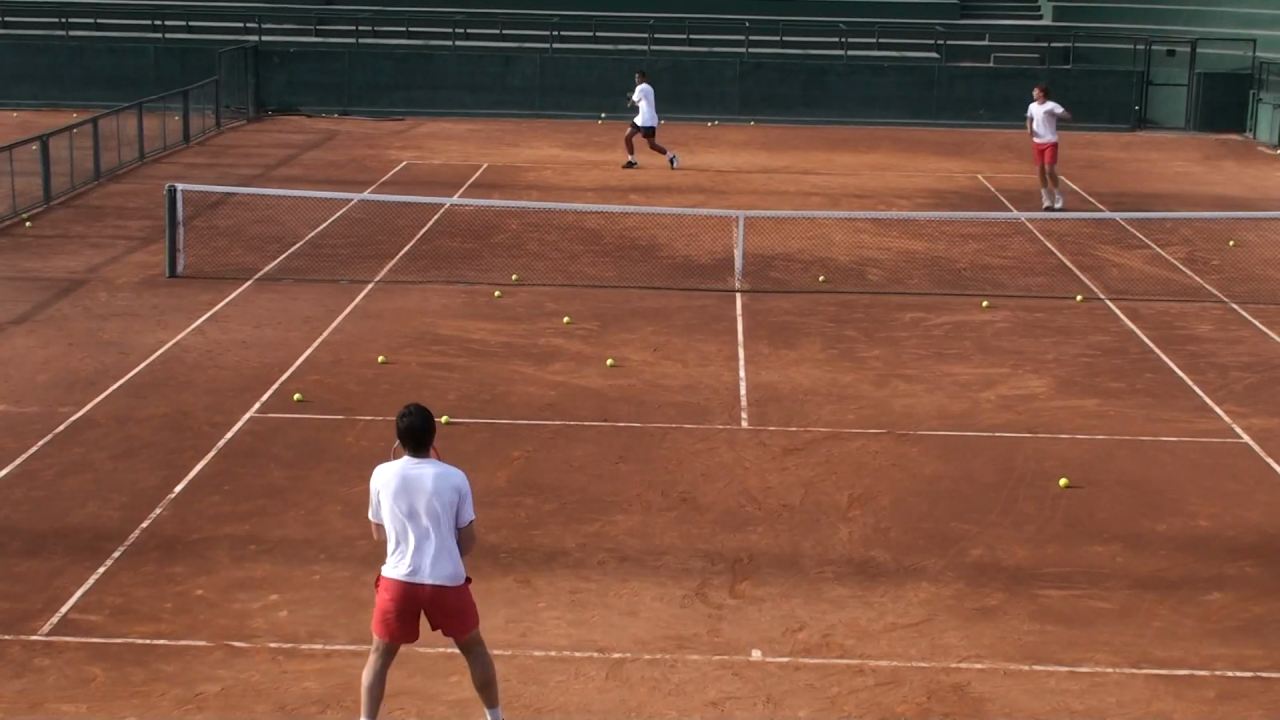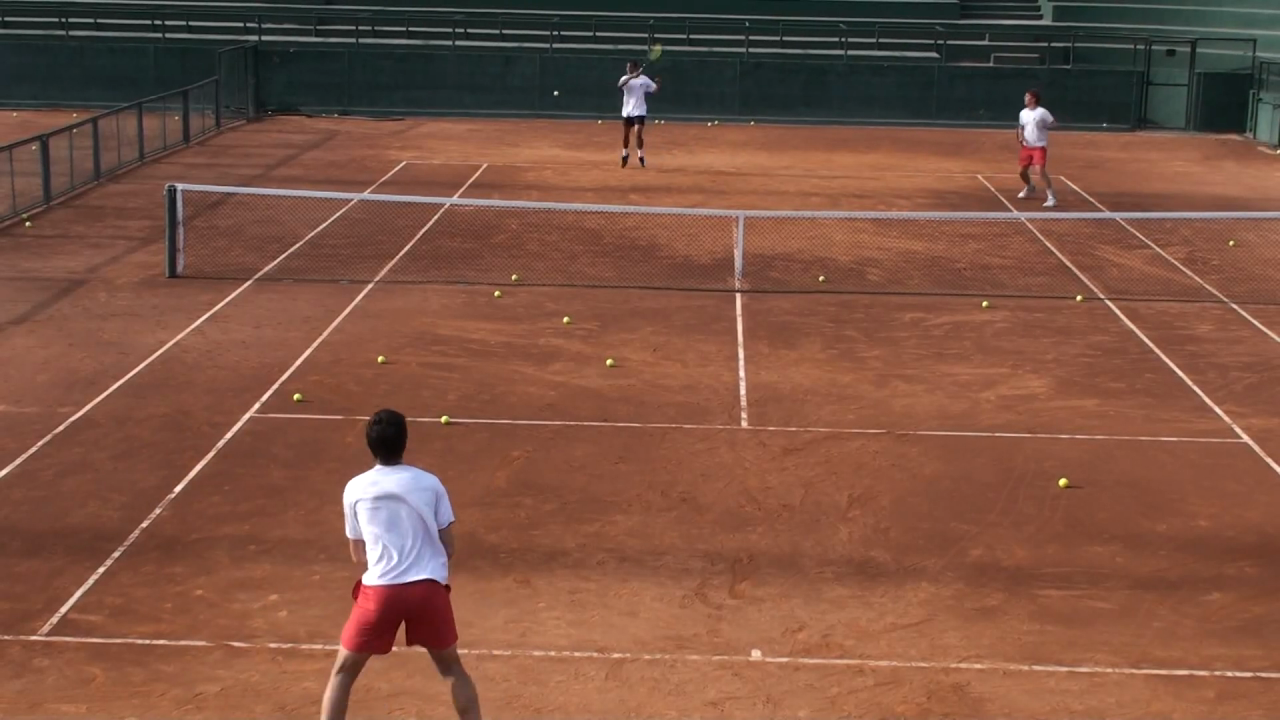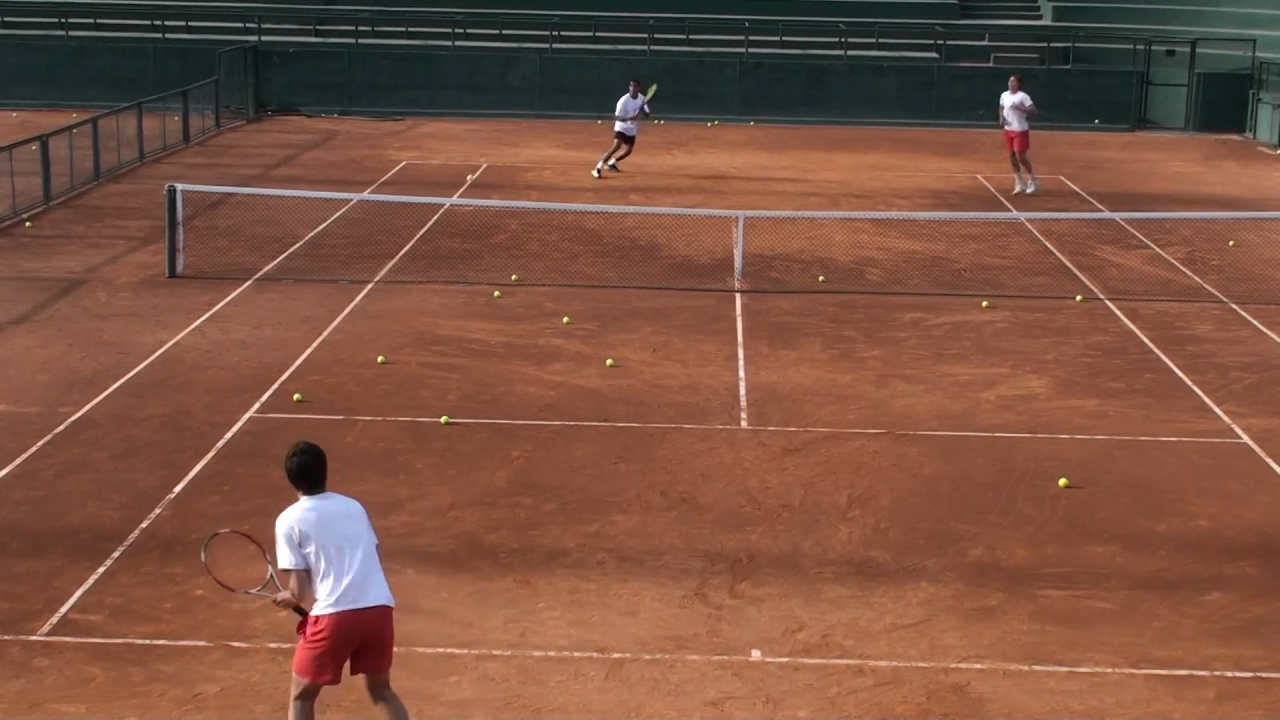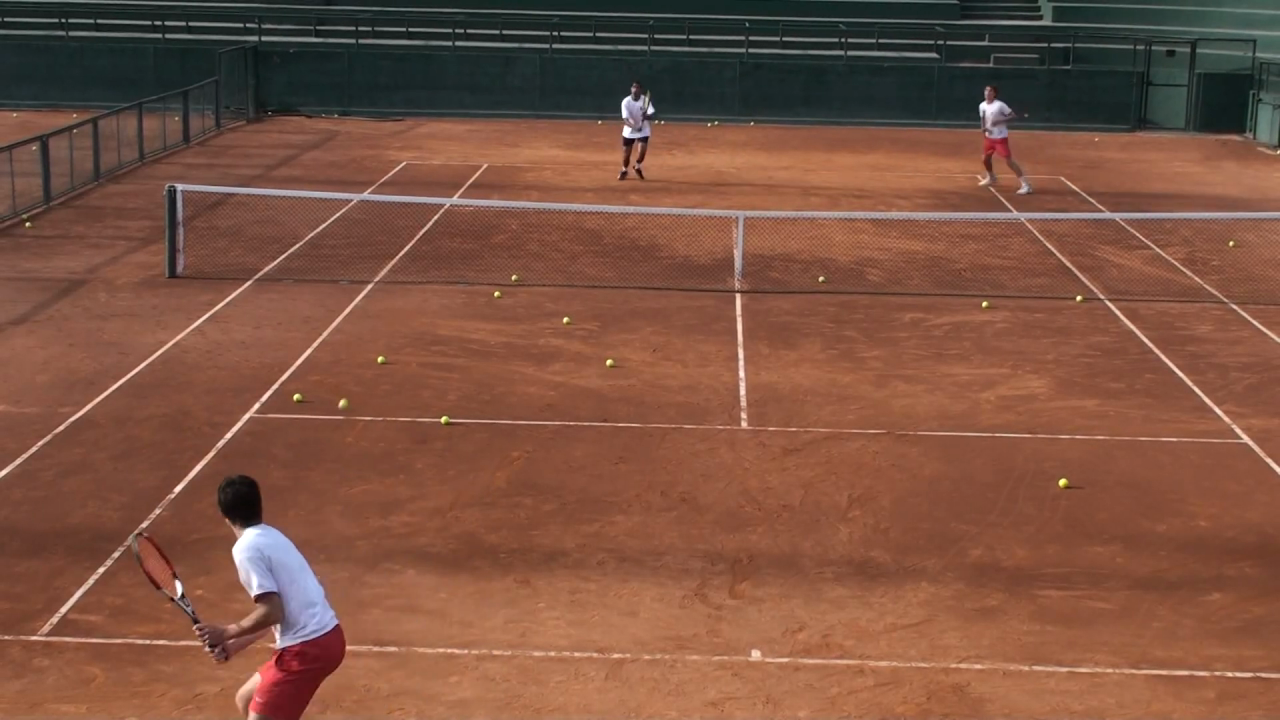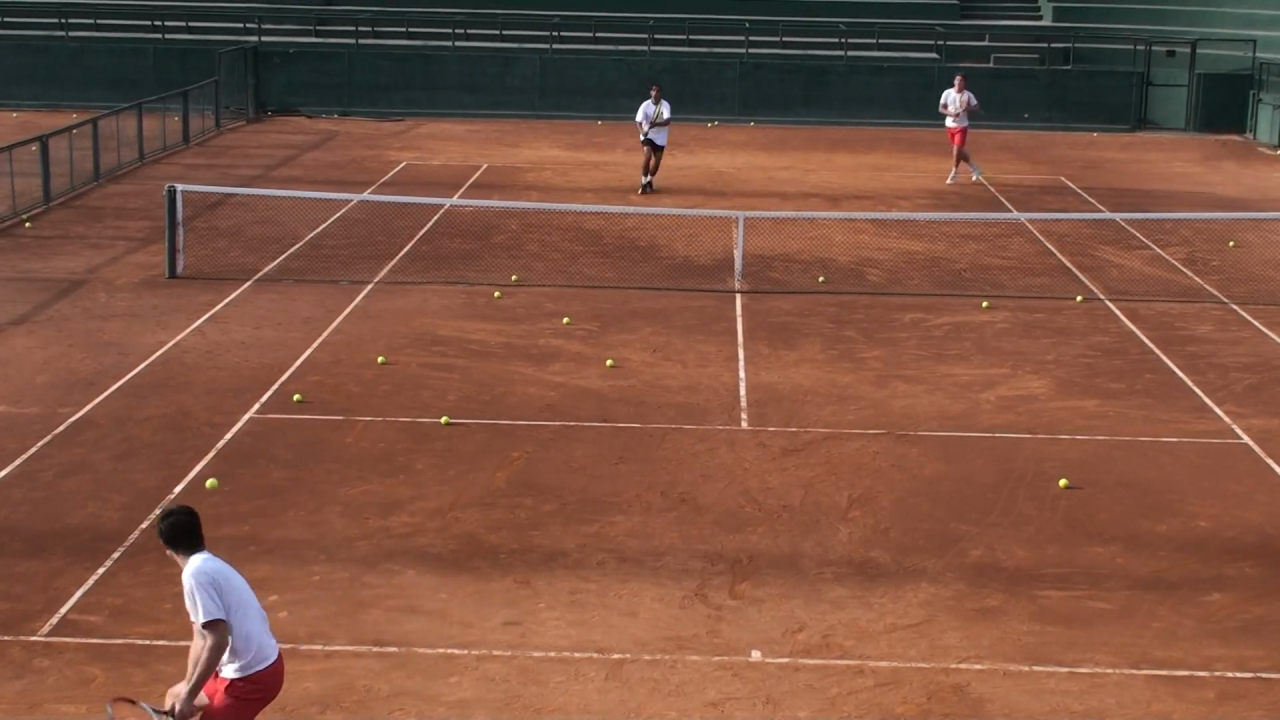
dt=0.3s
person 1, frame 1
left shoulder: (382, 475)
right shoulder: (455, 478)
left elbow: (379, 533)
right elbow: (467, 542)
left hip: (398, 581)
right hip: (449, 581)
left knee: (380, 656)
right knee: (474, 649)
person 1, frame 2
left shoulder: (355, 489)
right shoulder: (430, 483)
left elbow: (357, 550)
right elbow: (449, 547)
left hip: (380, 591)
right hip: (430, 589)
left knee: (343, 673)
right knee: (452, 670)
person 1, frame 3
left shoulder: (288, 521)
right shoulder: (353, 507)
left elbow: (298, 590)
left wrist: (286, 600)
left hip: (334, 618)
right hip: (379, 611)
left knee: (301, 696)
right knee: (380, 692)
person 1, frame 4
left shoulder: (246, 548)
right shoulder: (271, 537)
left elbow: (271, 612)
left wrist: (229, 633)
right wrist: (235, 642)
left hip: (306, 649)
right hip: (328, 639)
person 1, frame 5
left shoulder: (195, 574)
right shoulder: (211, 566)
left elbow: (218, 641)
right elbow: (202, 639)
left wrist: (189, 694)
right wrist: (187, 691)
left hip: (250, 678)
right hip: (263, 665)
right knee: (175, 699)
